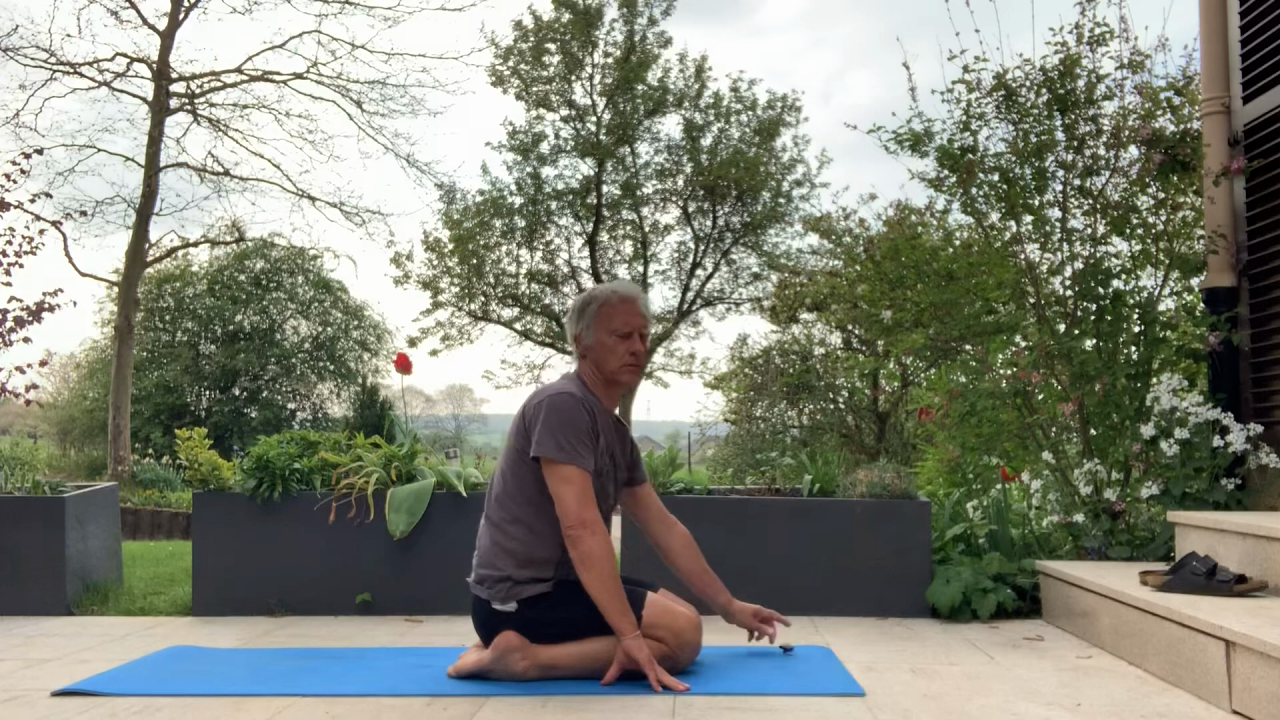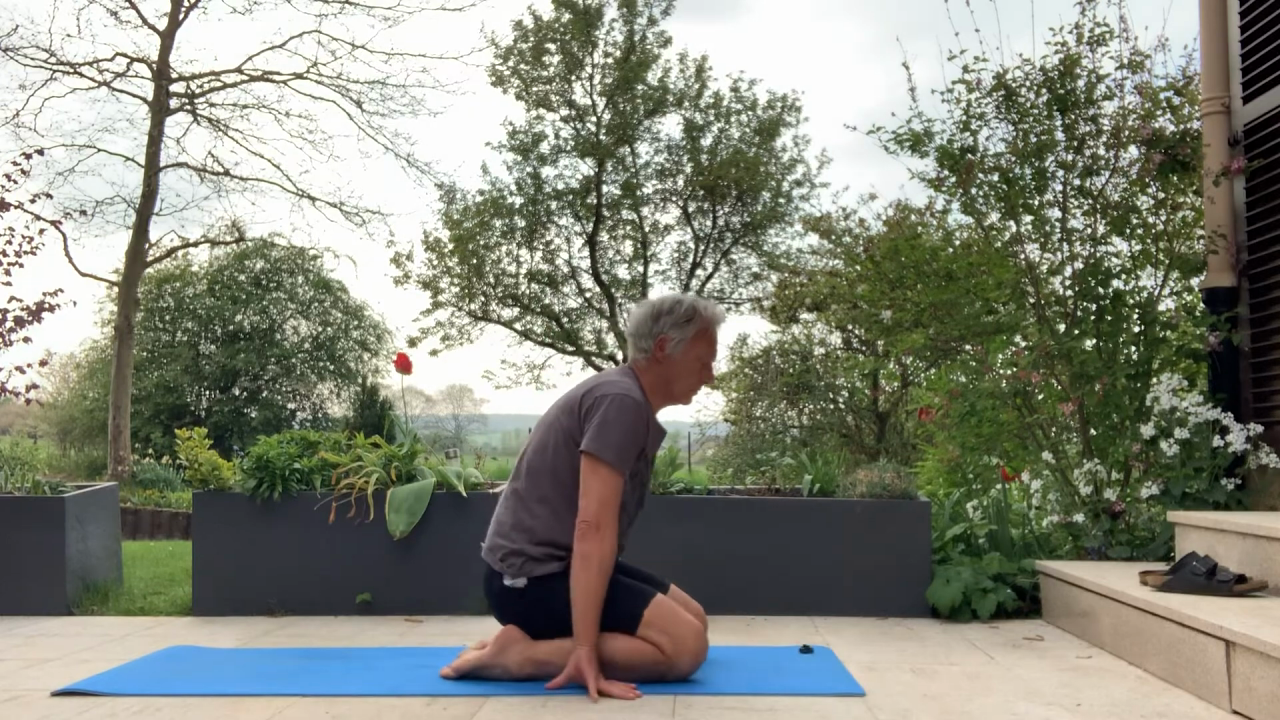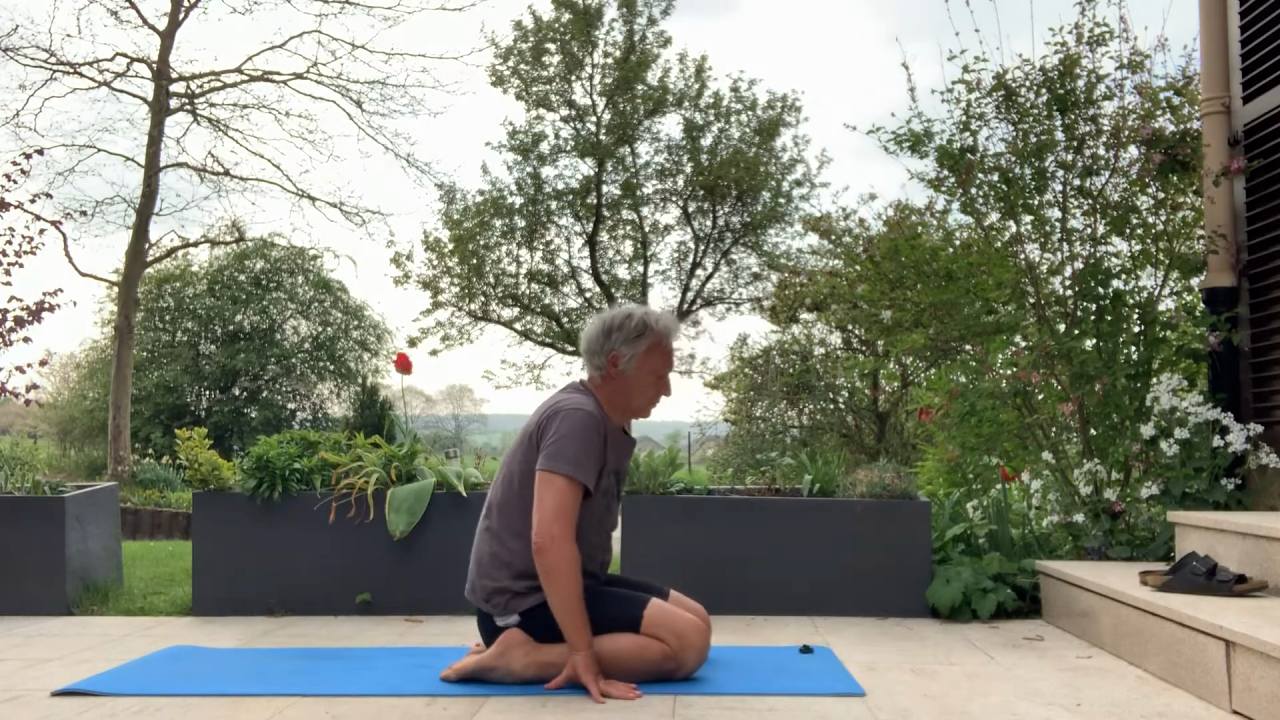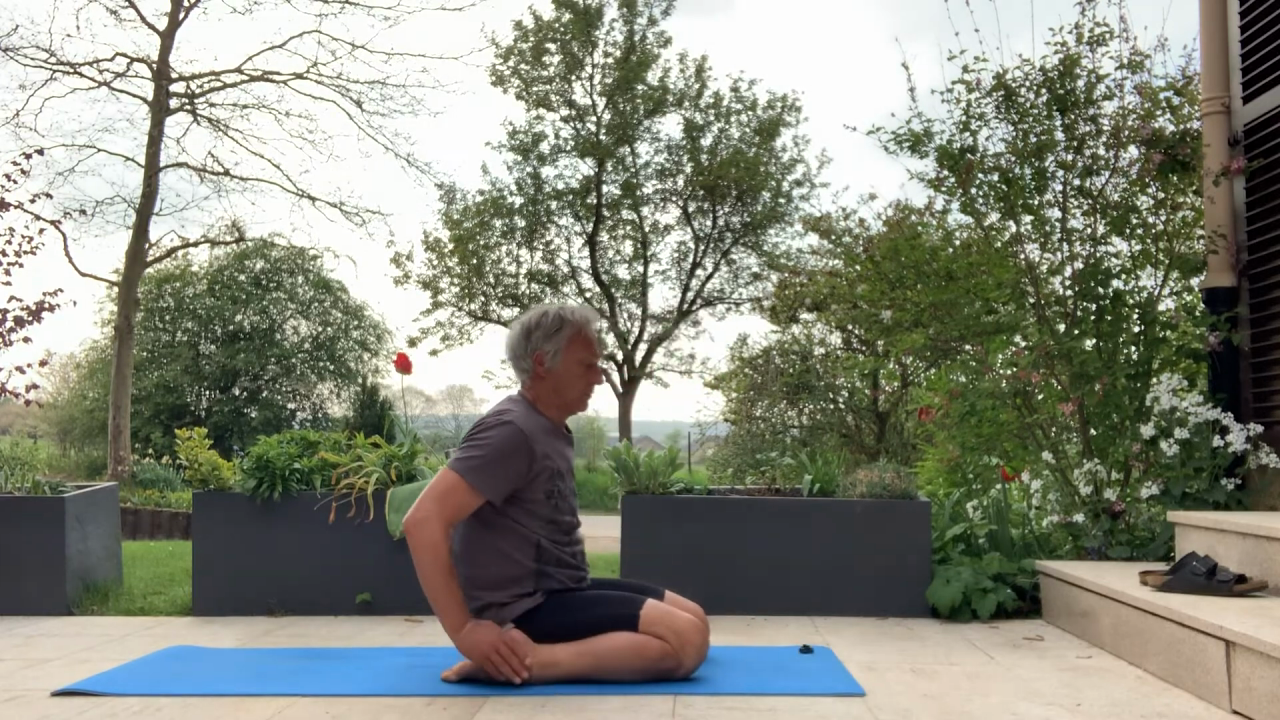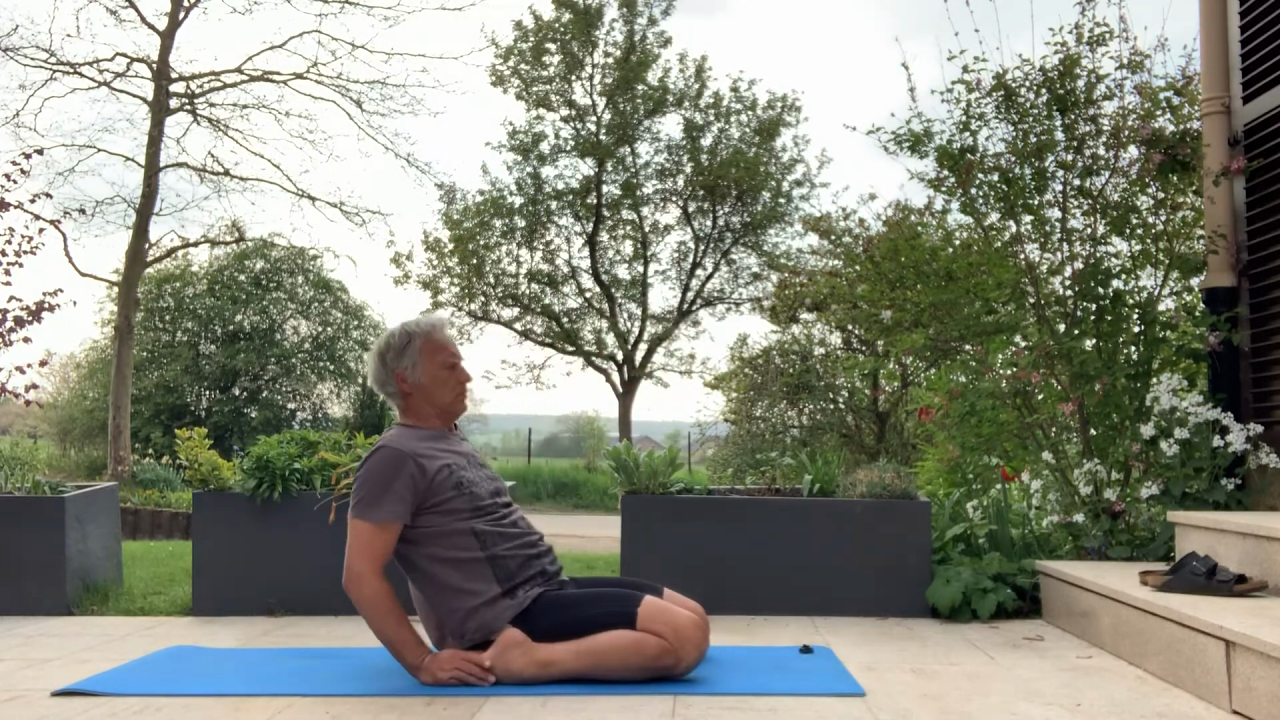
dt=1s
person 1, frame 1
left shoulder: (615, 432)
right shoulder: (563, 405)
left elbow: (664, 527)
right elbow: (581, 531)
left wrist: (729, 607)
right wrist: (630, 635)
left hip: (552, 583)
right hip: (520, 598)
left knee: (681, 616)
right knee: (680, 634)
left ankle: (533, 643)
right ankle: (522, 657)
person 1, frame 2
left shoulder: (623, 397)
right shoulder: (621, 401)
right elbow: (593, 528)
right wrist: (586, 650)
left hip: (557, 566)
right hip: (530, 576)
left knee: (693, 619)
right knee: (683, 647)
left ankle: (531, 638)
right ankle: (518, 653)
person 1, frame 3
left shoulder: (603, 421)
right shoulder: (578, 417)
right elbow: (550, 541)
right wrist: (582, 651)
left hip: (554, 591)
right hip: (525, 604)
left knee: (695, 619)
right knee: (687, 642)
left ankle: (531, 644)
right ankle: (522, 657)
person 1, frame 4
left shoulder: (550, 429)
right shoulder: (512, 432)
right elbow: (423, 523)
right wrist: (464, 631)
left hip: (557, 594)
right hip: (521, 614)
left knee: (693, 619)
right knee: (686, 640)
left ankle: (527, 652)
right ankle: (527, 655)
person 1, frame 5
left shoulder: (449, 440)
right shoulder: (396, 458)
right elbow: (361, 576)
right wrist: (422, 662)
left hip: (547, 590)
right hip: (511, 618)
left knee: (693, 617)
right knee: (684, 637)
right ankle: (524, 658)
